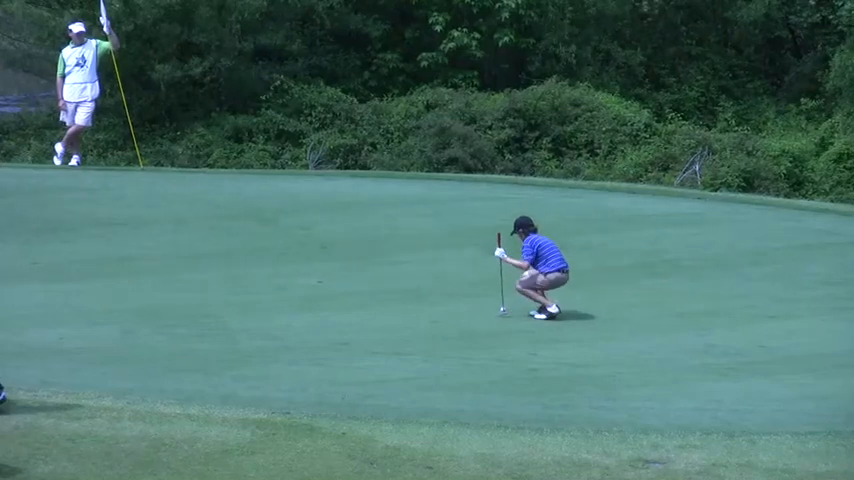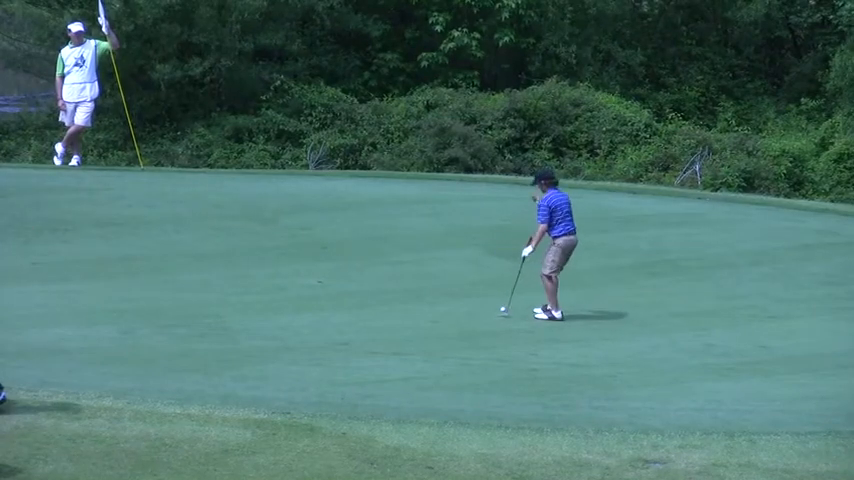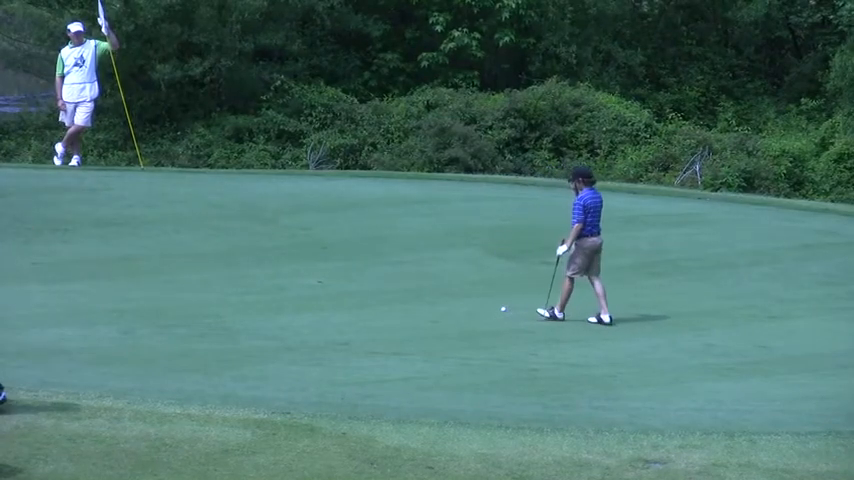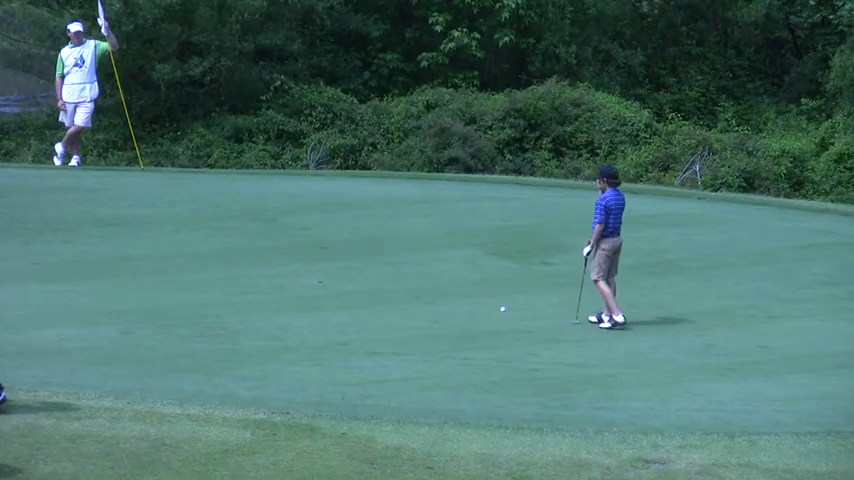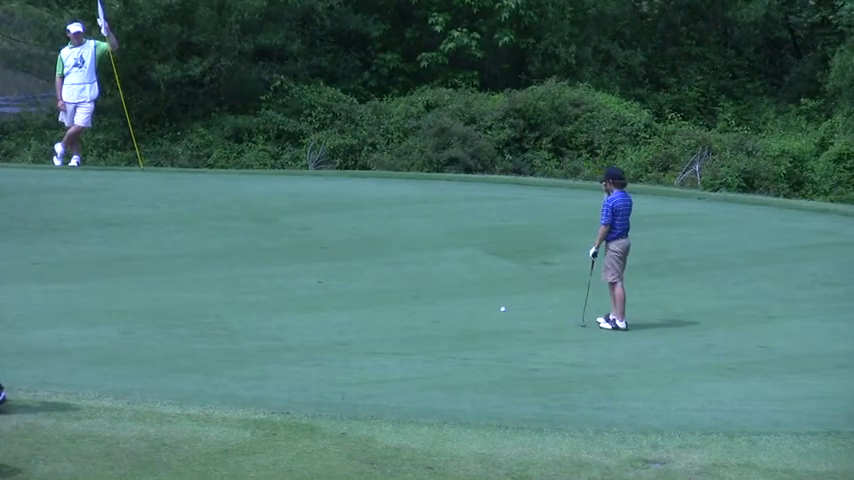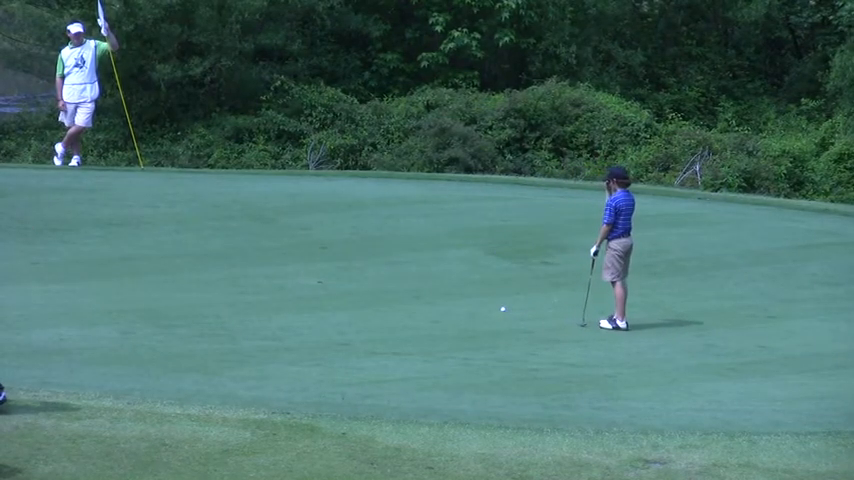
dt=0.5s
person 1, frame 1
left shoulder: (528, 242)
right shoulder: (541, 238)
left elbow: (525, 266)
left wrist: (505, 257)
left hip: (553, 276)
right hip: (563, 275)
left knee: (520, 285)
right knee: (528, 277)
left ankle: (551, 307)
right ankle: (545, 306)
person 1, frame 2
left shoulder: (545, 200)
right shoulder: (563, 195)
left elbow: (543, 227)
left wrist: (532, 246)
left hip: (560, 240)
right hip: (572, 238)
left knee: (546, 274)
right knee: (552, 273)
left ankle: (555, 312)
right ankle: (551, 306)
person 1, frame 3
left shoulder: (581, 199)
right shoulder: (597, 195)
left elbow: (578, 225)
left wrist: (567, 245)
right wrist: (576, 192)
left hip: (585, 241)
right hip: (597, 239)
left knee: (570, 275)
right knee: (594, 277)
left ankle: (558, 312)
right ankle: (605, 314)
person 1, frame 4
left shoulder: (603, 200)
right shoulder: (620, 197)
left elbow: (600, 225)
left wrist: (590, 245)
right wrist: (601, 191)
left hip: (605, 242)
right hip: (617, 240)
left knee: (598, 279)
right knee: (610, 278)
left ankle: (617, 315)
right ankle: (607, 315)
person 1, frame 5
left shoulder: (610, 201)
right shoulder: (627, 198)
left elbow: (605, 227)
left wrist: (595, 247)
right wrist: (607, 193)
left hip: (614, 243)
right hip: (624, 241)
left knee: (616, 282)
right knee: (614, 280)
left ankle: (620, 321)
right ankle: (614, 315)
person 1, frame 6
left shoulder: (614, 200)
right shoulder: (630, 198)
left elbow: (607, 226)
left wrist: (596, 245)
right wrist: (608, 191)
left hip: (616, 242)
right hip: (627, 240)
left knee: (617, 281)
right knee: (621, 280)
left ankle: (621, 321)
right ankle: (618, 316)
person 2, frame 1
left shoulder: (94, 45)
right shoulder: (65, 52)
left elbow: (115, 46)
right elbow: (60, 77)
left wrist: (109, 31)
right wrist: (60, 98)
left hip: (87, 96)
right hip: (69, 97)
left knee: (80, 126)
right knee: (72, 128)
left ankle: (61, 146)
right ankle: (76, 156)
person 2, frame 2
left shoulder: (94, 45)
right shoulder: (64, 52)
left elbow: (114, 46)
right elbow: (59, 77)
left wrist: (108, 31)
right wrist: (59, 98)
left hip: (87, 96)
right hip: (68, 97)
left knee: (80, 126)
right knee: (72, 128)
left ankle: (62, 146)
right ankle: (76, 156)
person 2, frame 3
left shoulder: (94, 46)
right shoulder: (64, 52)
left elbow: (114, 46)
right elbow: (59, 77)
left wrist: (107, 31)
right wrist: (59, 98)
left hip: (86, 96)
right hip: (68, 97)
left knee: (80, 126)
right knee: (72, 128)
left ankle: (62, 146)
right ankle: (76, 156)
person 2, frame 4
left shoulder: (93, 46)
right shoulder: (64, 52)
left elbow: (114, 47)
right elbow: (59, 77)
left wrist: (107, 32)
right wrist: (59, 98)
left hip: (87, 97)
right hip: (68, 98)
left knee: (79, 127)
right knee: (71, 128)
left ankle: (61, 146)
right ankle: (76, 156)
person 2, frame 5
left shoulder: (93, 46)
right shoulder: (64, 53)
left elbow: (114, 47)
right elbow: (59, 77)
left wrist: (107, 32)
right wrist: (59, 99)
left hip: (86, 97)
right hip: (68, 97)
left knee: (79, 127)
right knee: (71, 128)
left ankle: (61, 147)
right ankle: (76, 156)
person 2, frame 6
left shoulder: (93, 46)
right shoulder: (64, 53)
left elbow: (114, 47)
right elbow: (59, 77)
left wrist: (107, 32)
right wrist: (59, 99)
left hip: (87, 96)
right hip: (69, 97)
left knee: (80, 127)
right knee: (72, 128)
left ankle: (62, 147)
right ankle: (76, 156)
